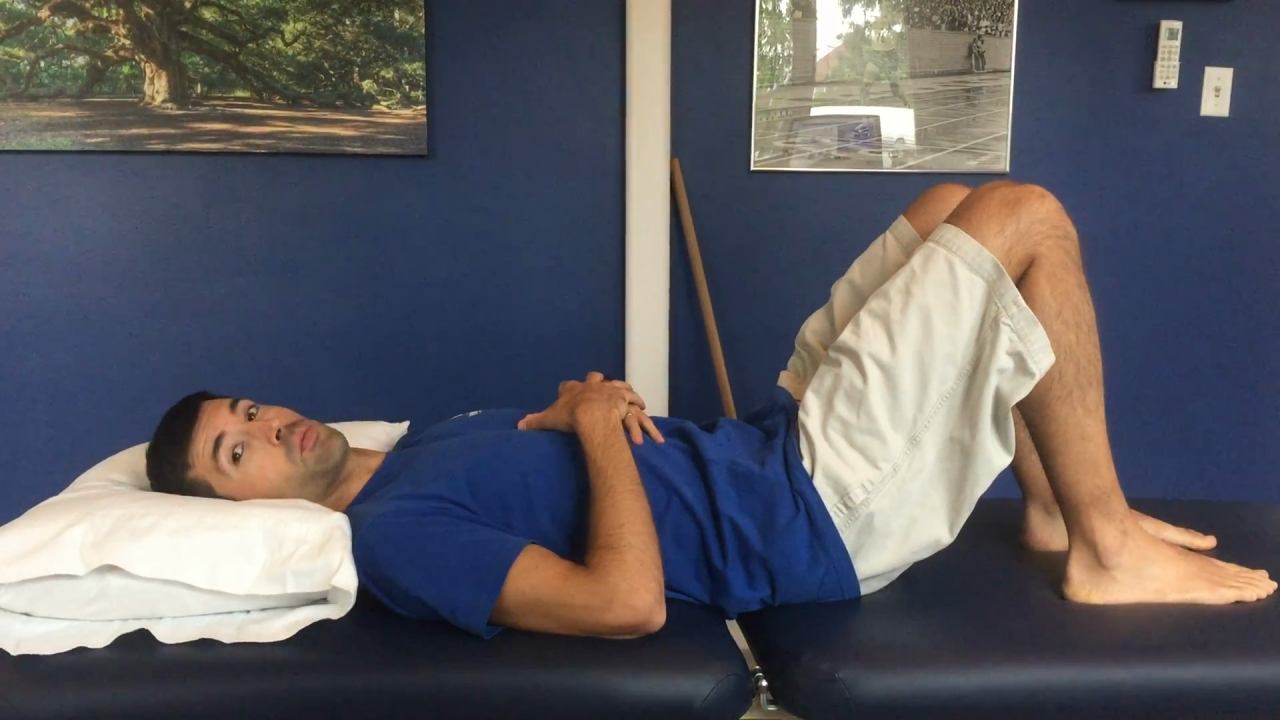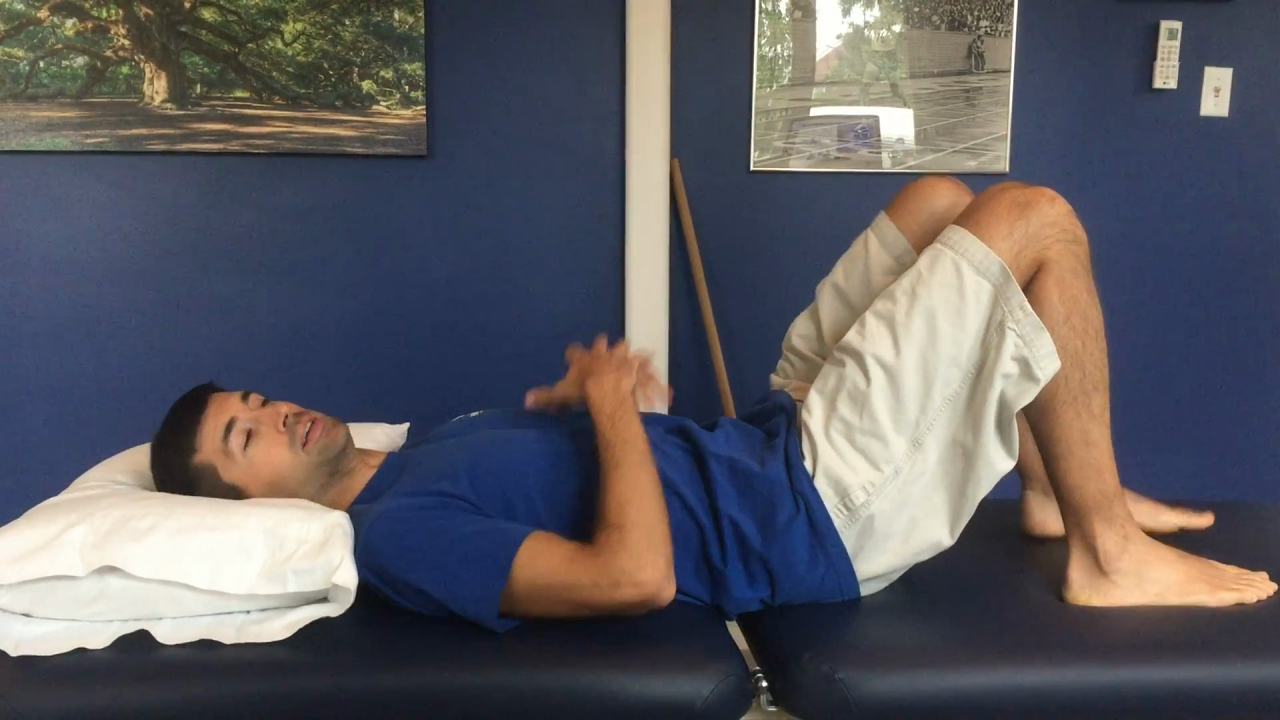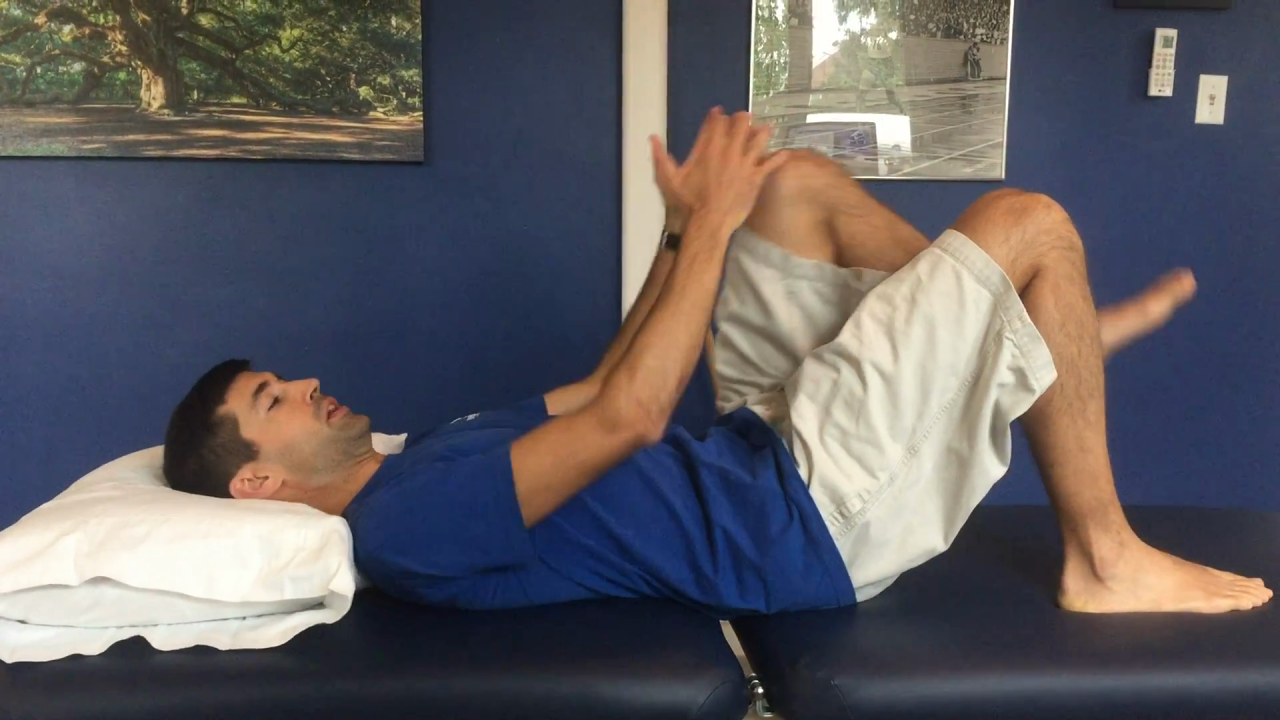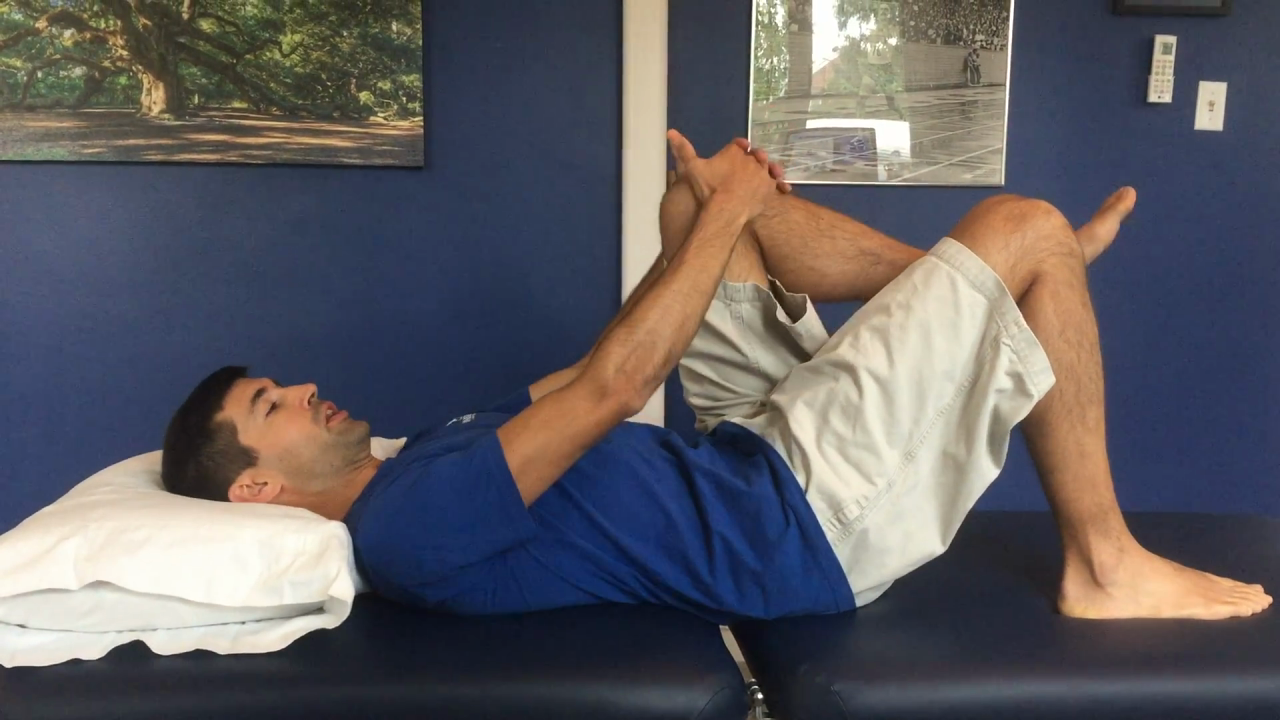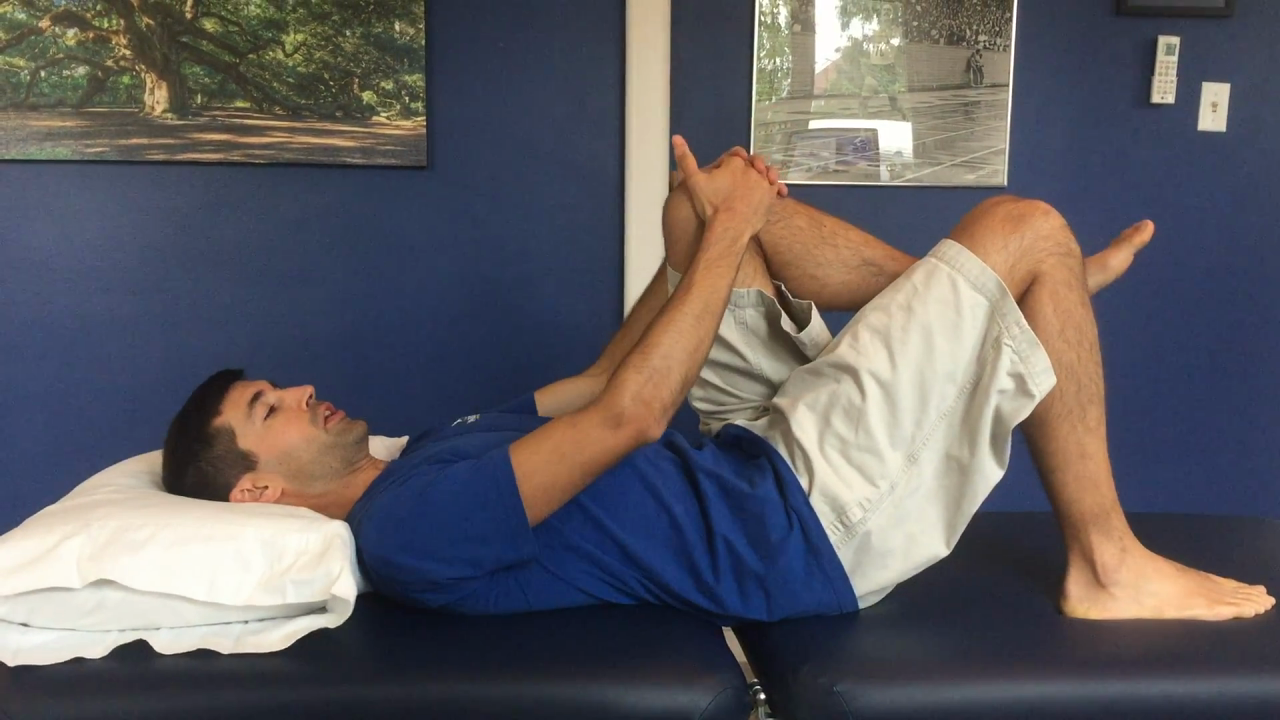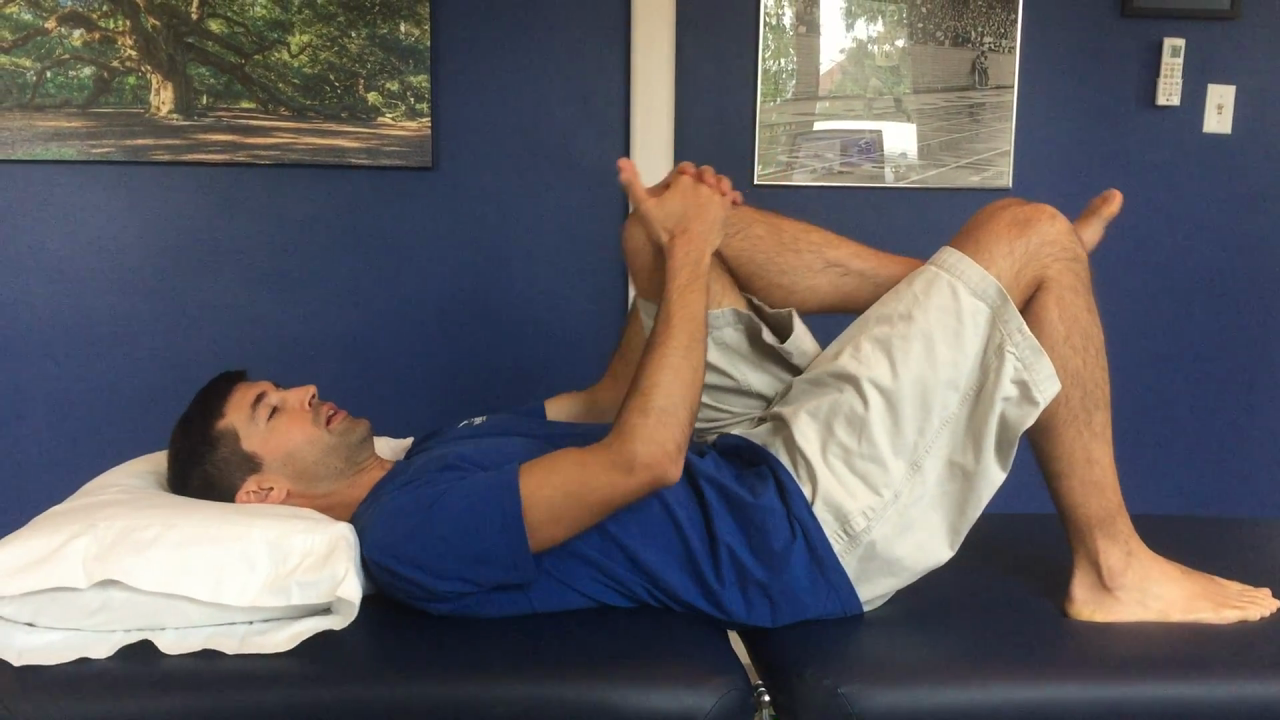
dt=0.4s
person 1, frame 1
left shoulder: (413, 454)
right shoulder: (396, 534)
right elbow: (628, 604)
left wrist: (591, 404)
right wrist: (600, 427)
left hip: (772, 438)
right hip: (816, 516)
left knee: (954, 206)
right knee: (1023, 217)
left ankle: (1057, 504)
right ankle: (1108, 551)
person 1, frame 2
left shoulder: (415, 454)
right shoulder: (399, 534)
right elbow: (642, 576)
left wrist: (590, 394)
right wrist: (609, 402)
left hip: (769, 441)
right hip: (818, 517)
left knee: (941, 201)
right knee: (1033, 221)
left ankle: (1054, 486)
right ankle: (1109, 554)
person 1, frame 3
left shoulder: (419, 464)
right shoulder: (410, 523)
left elbow: (600, 393)
right elbow: (634, 414)
left wrist: (693, 227)
right wrist: (711, 225)
left hip: (752, 450)
right hip: (805, 520)
left knee: (798, 182)
right knee: (1026, 223)
left ankle: (1050, 347)
right ankle: (1106, 559)
person 1, frame 4
left shoulder: (421, 465)
right shoulder: (412, 526)
left elbow: (589, 378)
right elbow: (614, 385)
left wrist: (711, 218)
right wrist: (723, 220)
left hip: (746, 459)
right hip: (802, 523)
left knee: (697, 204)
right knee: (1020, 226)
left ankle: (1024, 319)
right ankle: (1106, 563)
person 1, frame 5
left shoulder: (423, 465)
right shoulder: (414, 529)
left elbow: (597, 386)
right elbow: (630, 411)
left wrist: (704, 236)
right wrist: (729, 235)
left hip: (749, 457)
right hip: (807, 524)
left knee: (704, 211)
right knee: (1024, 225)
left ankle: (1029, 316)
right ankle: (1107, 564)
person 1, frame 6
left shoulder: (427, 462)
right shoulder: (415, 533)
left elbow: (603, 409)
right elbow: (646, 454)
left wrist: (673, 252)
right wrist: (692, 253)
left hip: (753, 463)
right hip: (808, 528)
left knee: (661, 227)
right knee: (1025, 231)
left ankle: (974, 304)
right ankle: (1113, 567)
